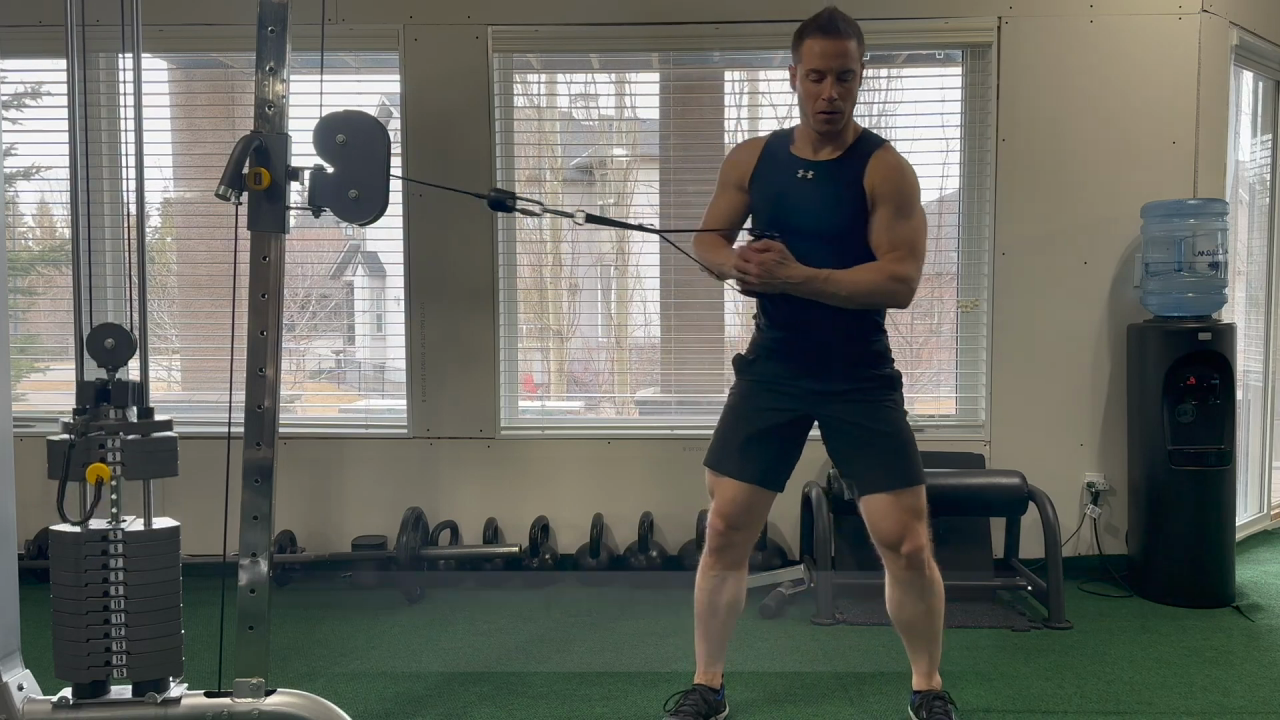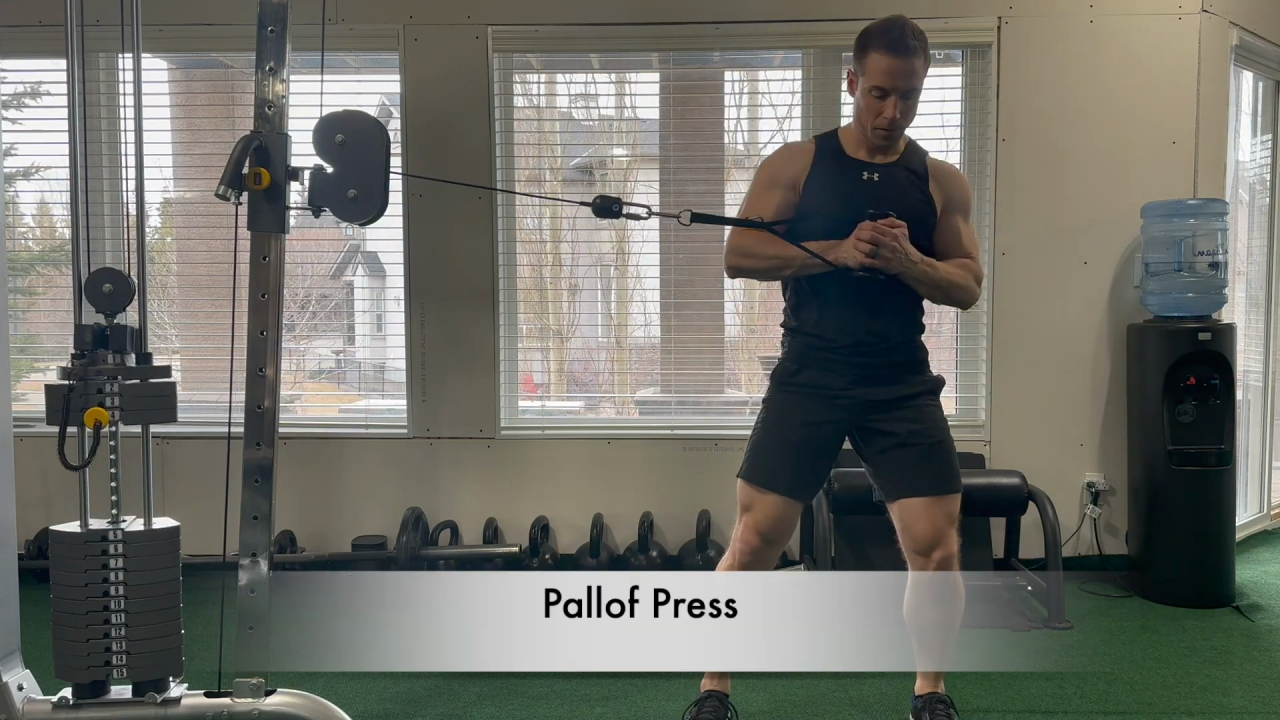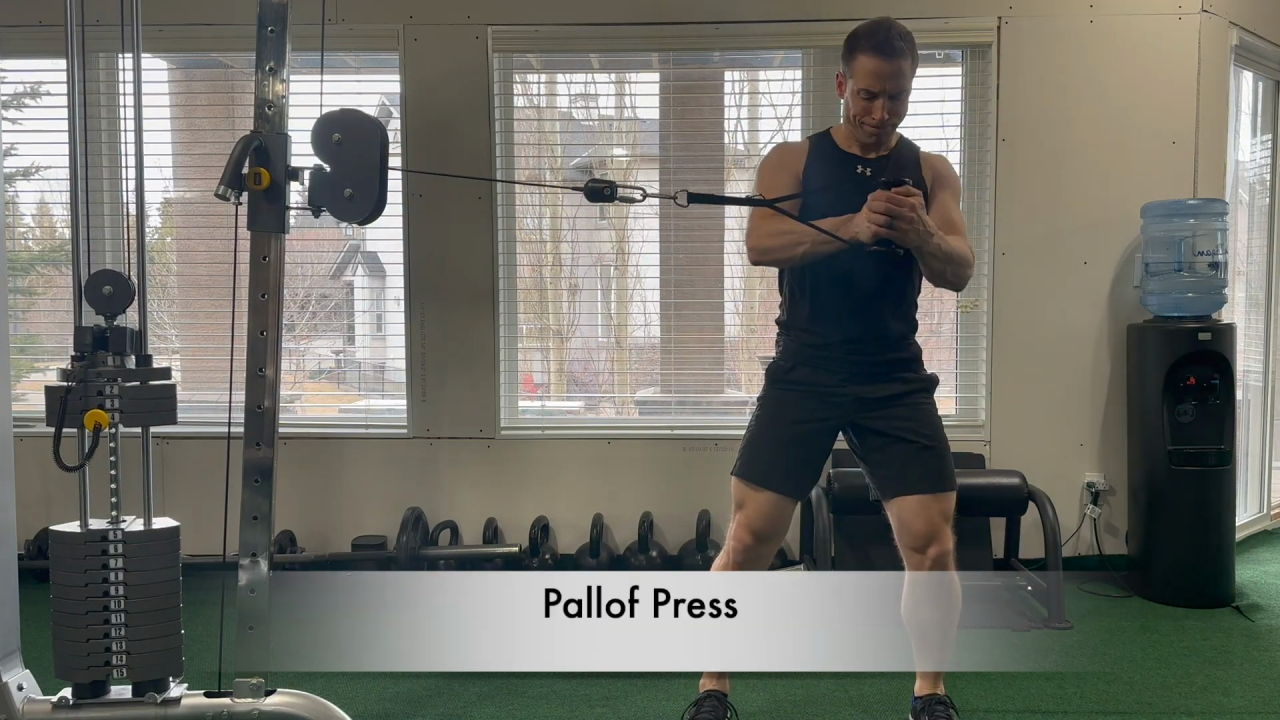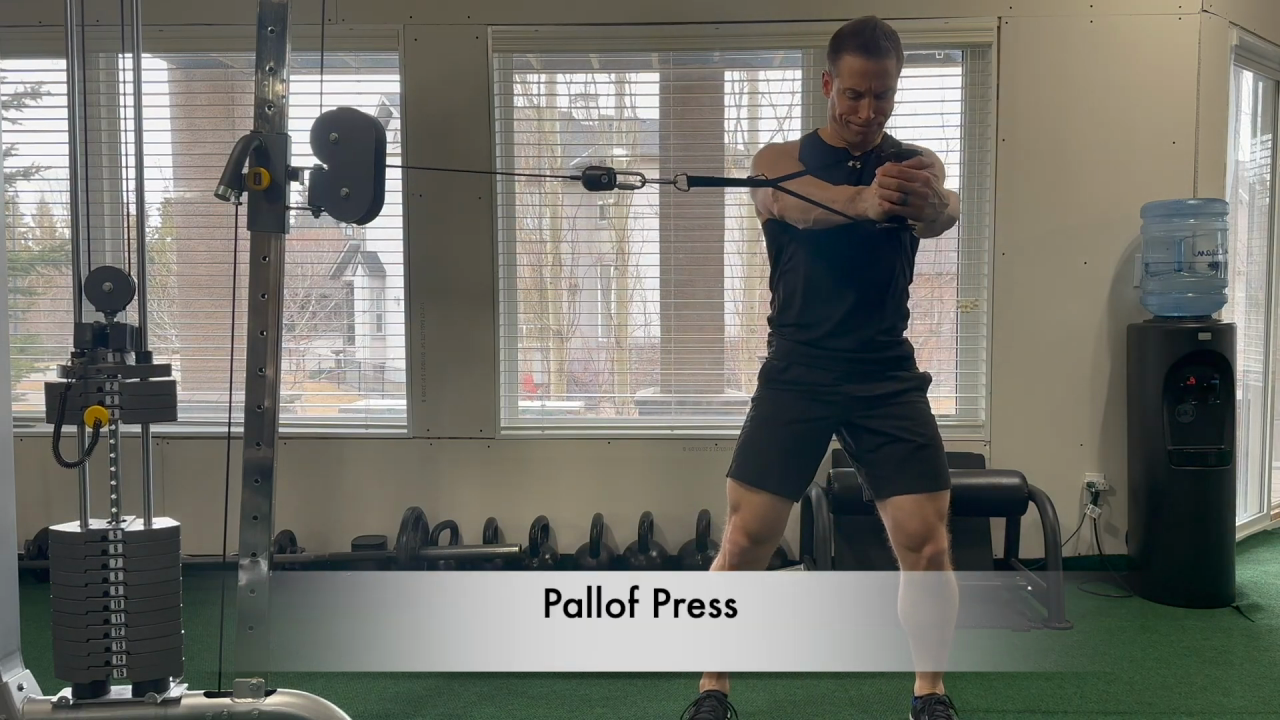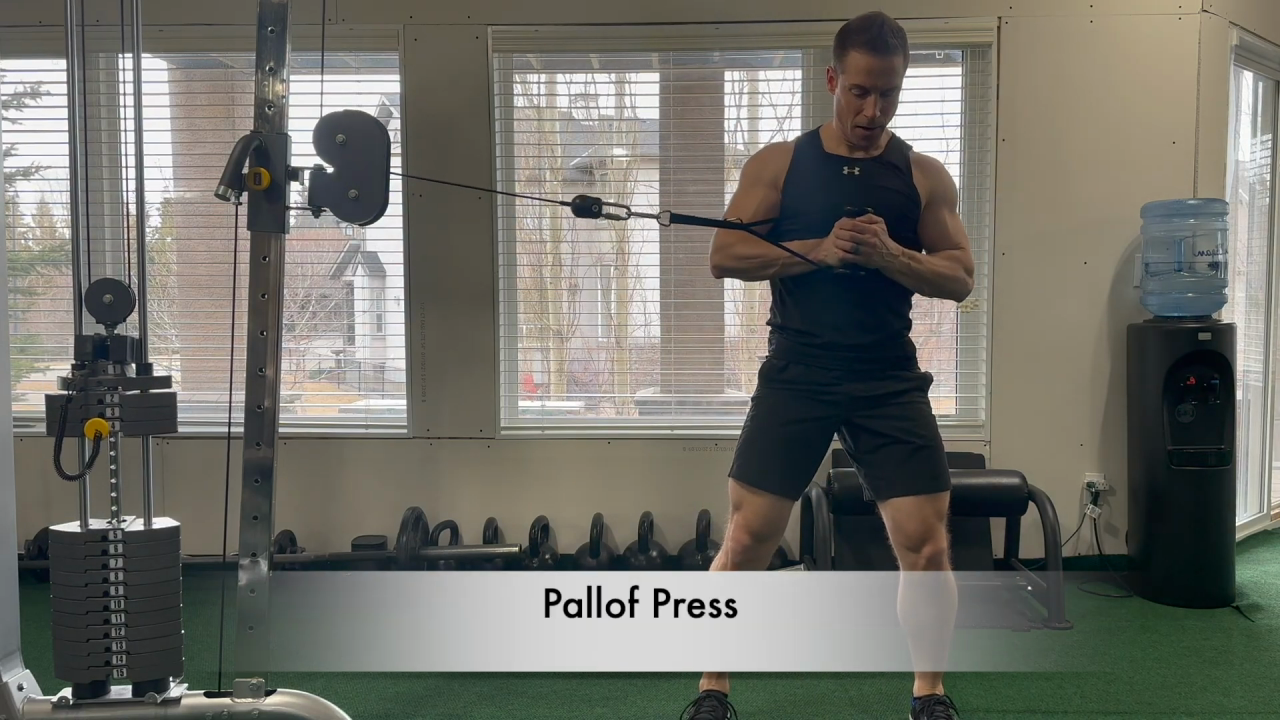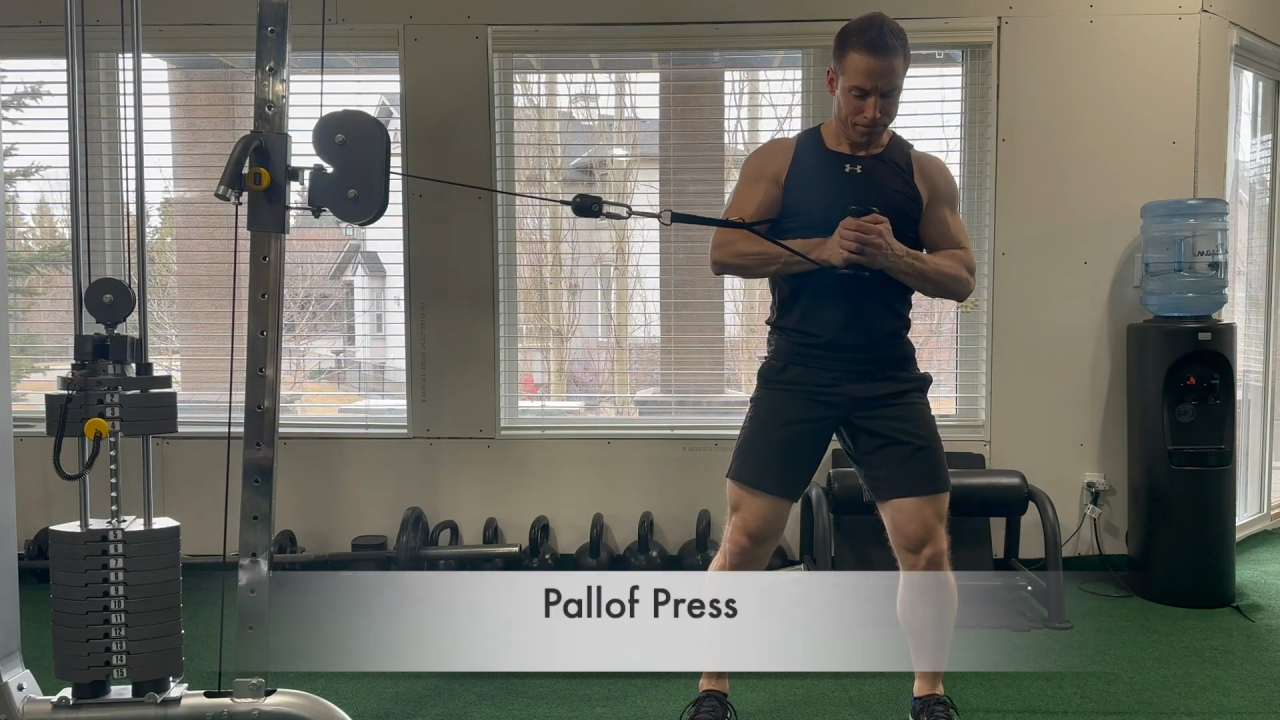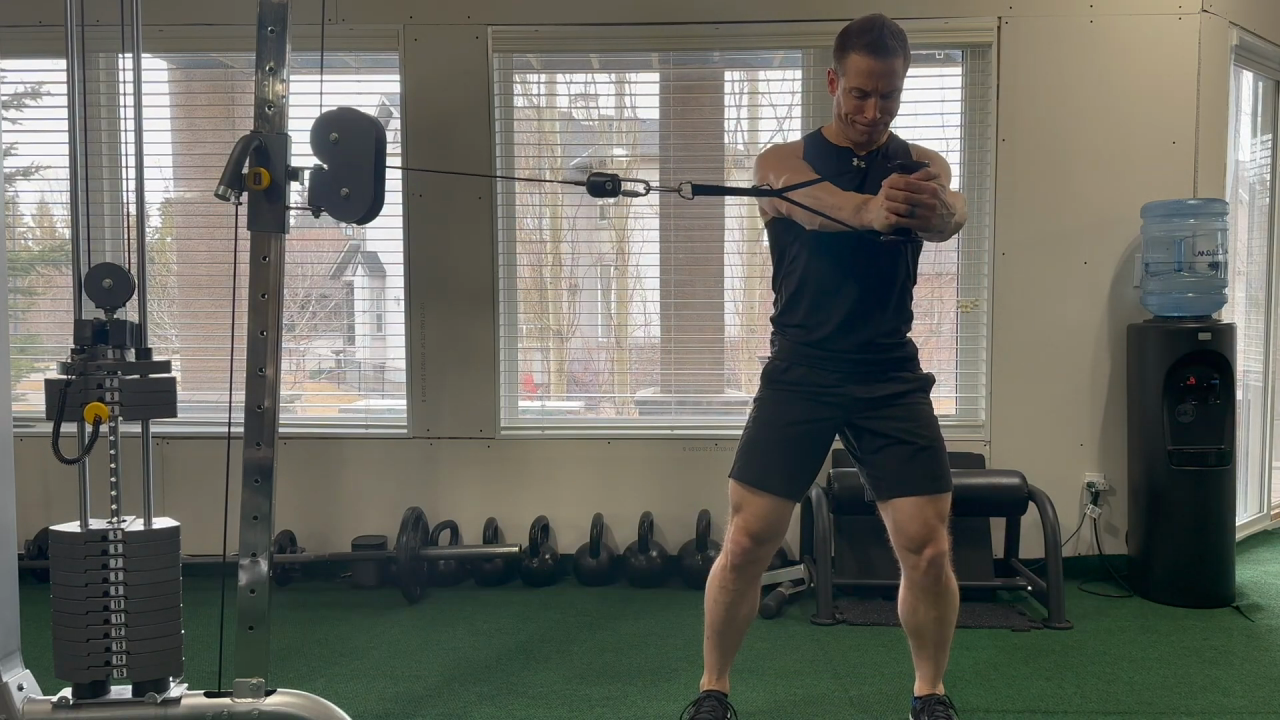
dt=0.7s
person 1, frame 1
left shoulder: (886, 170)
right shoulder: (752, 158)
left elbow: (899, 282)
right elbow: (709, 239)
left wrist: (797, 274)
right wrist: (733, 263)
left hip: (859, 379)
right hip: (772, 371)
left knee: (906, 545)
right knee: (725, 532)
person 1, frame 2
left shoulder: (941, 181)
right shoulder: (796, 163)
left elbow: (969, 285)
right elbow: (739, 255)
left wrist: (906, 261)
right wrist: (838, 251)
left hip: (902, 385)
right hip: (808, 378)
left knee: (937, 551)
right knee: (753, 543)
person 1, frame 3
left shoulder: (931, 171)
right shoulder: (792, 160)
left elbow: (959, 270)
right elbow: (762, 244)
left wrist: (915, 229)
right wrist: (852, 226)
left hip: (895, 378)
right hip: (804, 374)
left knee: (933, 548)
right knee: (747, 540)
person 1, frame 4
left shoulder: (915, 162)
right shoulder: (782, 158)
left elbow: (945, 217)
right elbow: (797, 209)
left wrist: (926, 200)
right wrist: (863, 200)
left hip: (887, 376)
right hip: (798, 373)
left knee: (928, 546)
right knee: (744, 542)
person 1, frame 5
left shoulder: (924, 175)
right shoulder: (779, 164)
left elbow: (960, 277)
right elbow: (724, 256)
left wrist: (888, 254)
right wrist: (818, 250)
left hip: (889, 379)
right hip: (796, 375)
left knee: (927, 548)
right knee: (744, 542)
person 1, frame 6
left shoulder: (925, 174)
right shoulder: (779, 160)
left elbow: (961, 279)
right elbow: (725, 251)
left wrist: (893, 255)
right wrist: (824, 249)
left hip: (887, 379)
right hip: (795, 374)
left knee: (926, 549)
right knee: (742, 543)
person 1, frame 7
left shoulder: (920, 161)
right shoulder: (786, 160)
left elbow: (951, 219)
right elbow: (816, 207)
left wrist: (934, 209)
right wrist: (872, 209)
left hip: (891, 378)
right hip: (799, 374)
left knee: (928, 549)
right knee: (744, 544)
